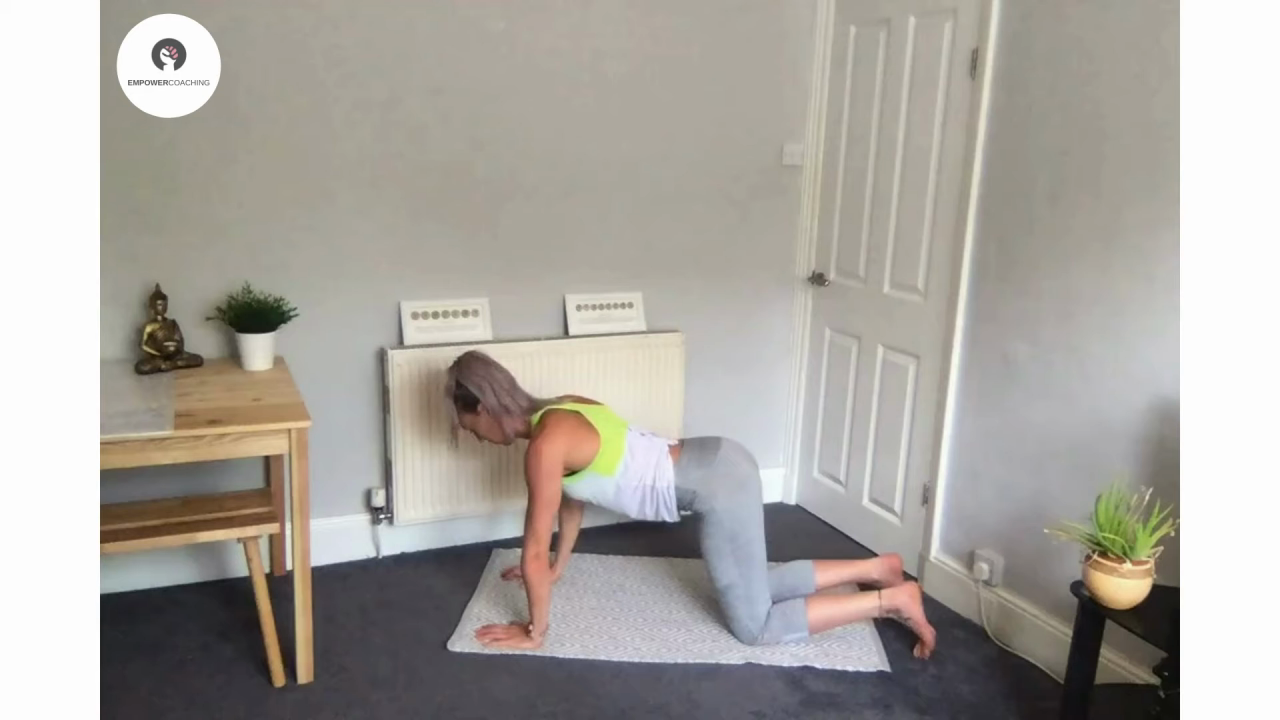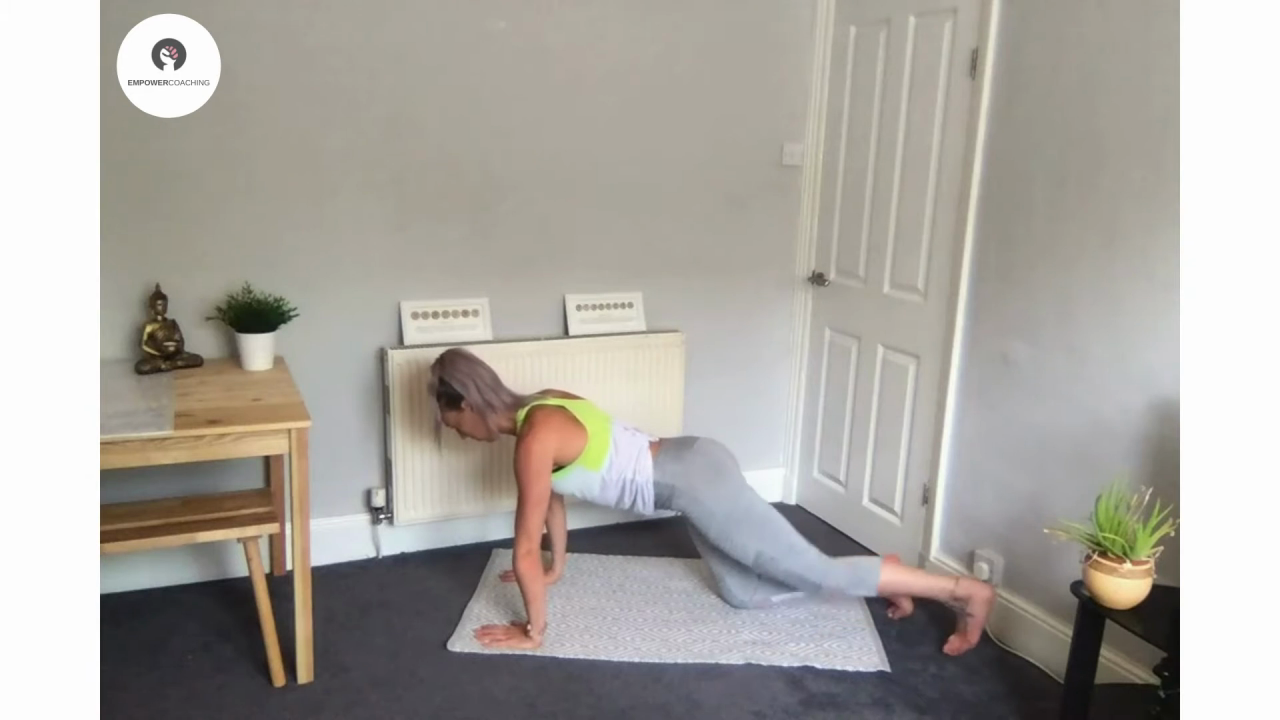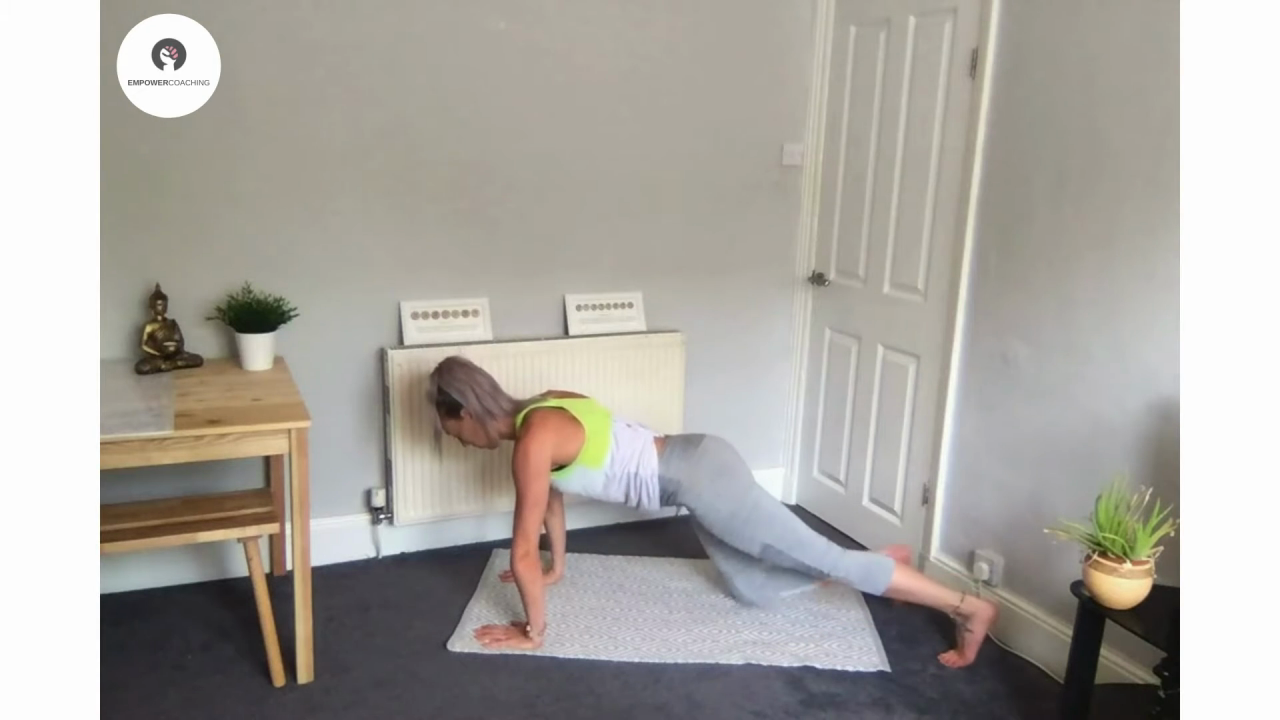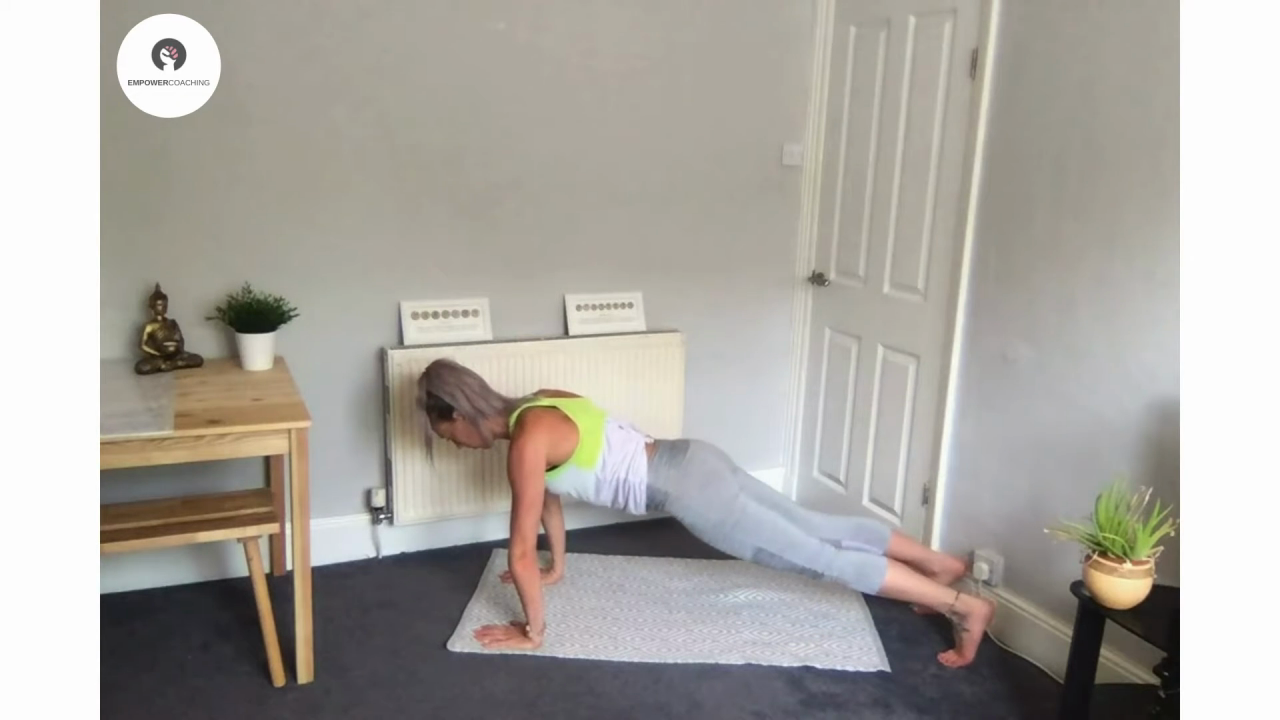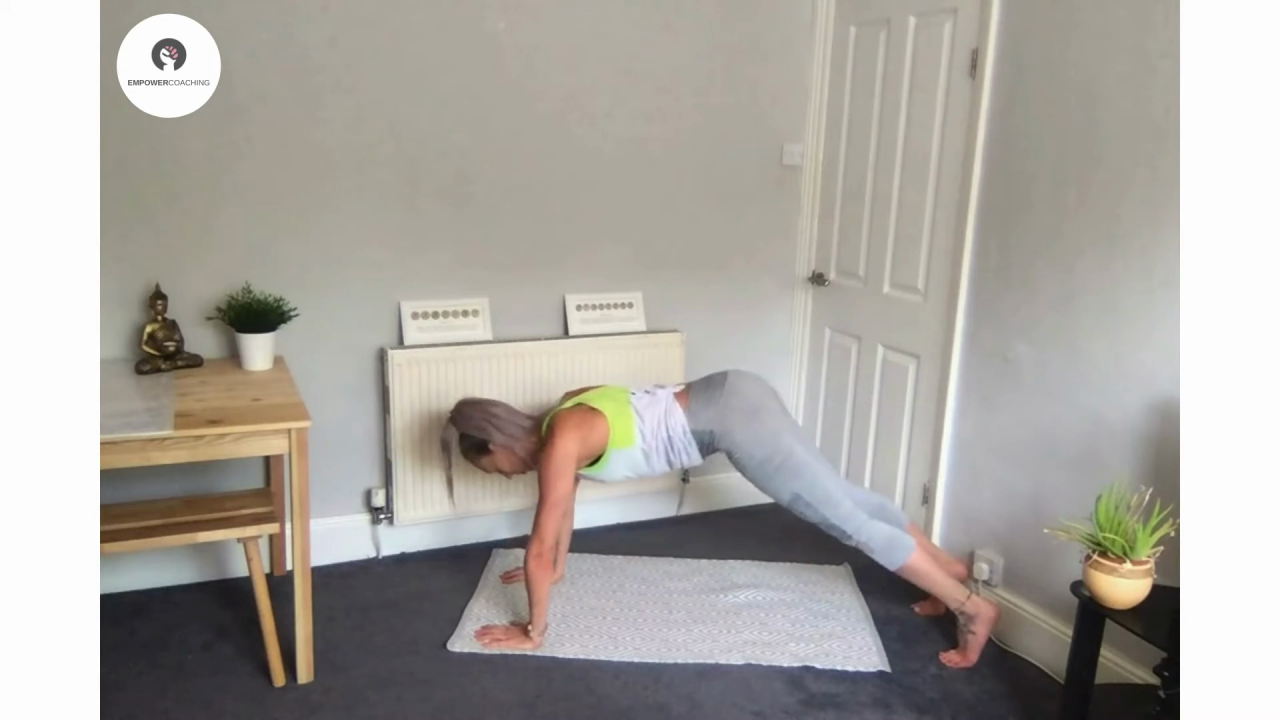
dt=1s
person 1, frame 1
left shoulder: (544, 444)
right shoulder: (559, 411)
left elbow: (534, 550)
right elbow: (573, 495)
left wrist: (534, 631)
right wrist: (557, 568)
left hip: (719, 486)
right hip: (718, 463)
left knee: (754, 626)
right knee: (752, 588)
left ankle: (893, 600)
right ankle: (874, 569)
person 1, frame 2
left shoulder: (533, 439)
right shoulder: (544, 406)
left elbow: (524, 548)
right elbow: (555, 494)
left wrist: (534, 630)
right wrist: (556, 568)
left hip: (697, 482)
right hip: (694, 465)
left knee: (814, 570)
right knee: (743, 592)
left ankle: (965, 591)
right ankle: (877, 580)
person 1, frame 3
left shoulder: (531, 441)
right shoulder: (544, 408)
left elbow: (522, 551)
right elbow: (554, 492)
left wrist: (533, 630)
right wrist: (556, 569)
left hip: (701, 480)
right hip: (701, 459)
left knee: (822, 559)
right knee: (750, 590)
left ankle: (968, 608)
right ankle: (886, 563)
person 1, frame 4
left shoulder: (526, 442)
right shoulder: (541, 404)
left elbow: (521, 551)
right elbow: (552, 492)
left wrist: (533, 631)
right wrist: (557, 568)
left hip: (690, 490)
right hip: (693, 462)
left knee: (822, 560)
right knee: (820, 527)
left ankle: (965, 607)
right ankle: (942, 564)
person 1, frame 5
left shoulder: (559, 444)
right shoulder: (563, 420)
left elbow: (539, 548)
right elbow: (565, 499)
left wrist: (534, 631)
right wrist: (554, 569)
left hip: (735, 415)
right hip: (732, 396)
left knee: (849, 520)
right knee: (847, 498)
left ankle: (972, 608)
right ankle: (948, 568)
